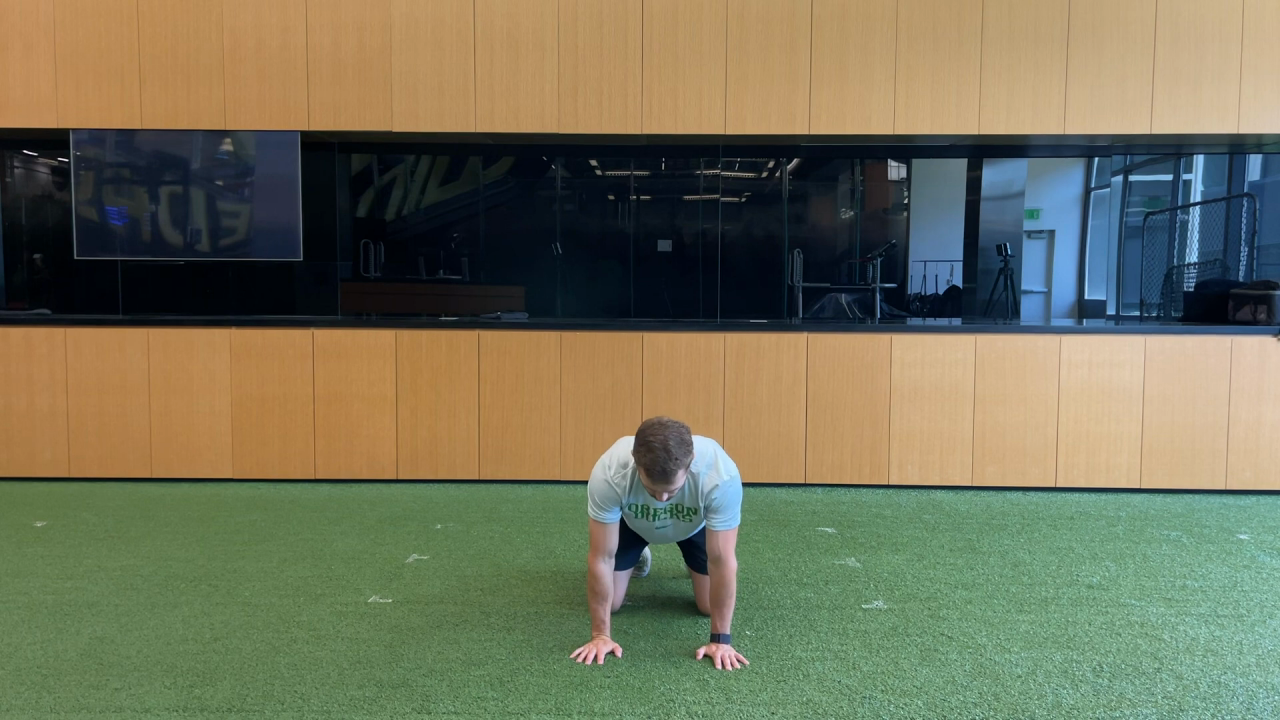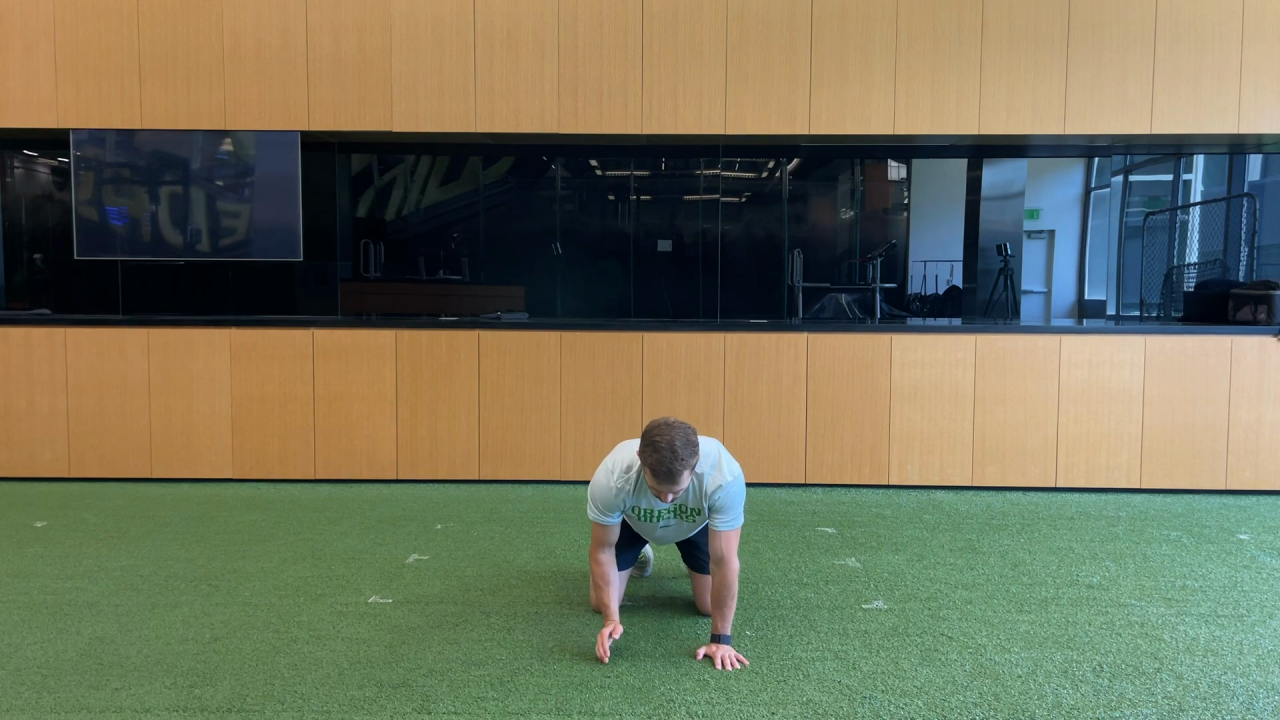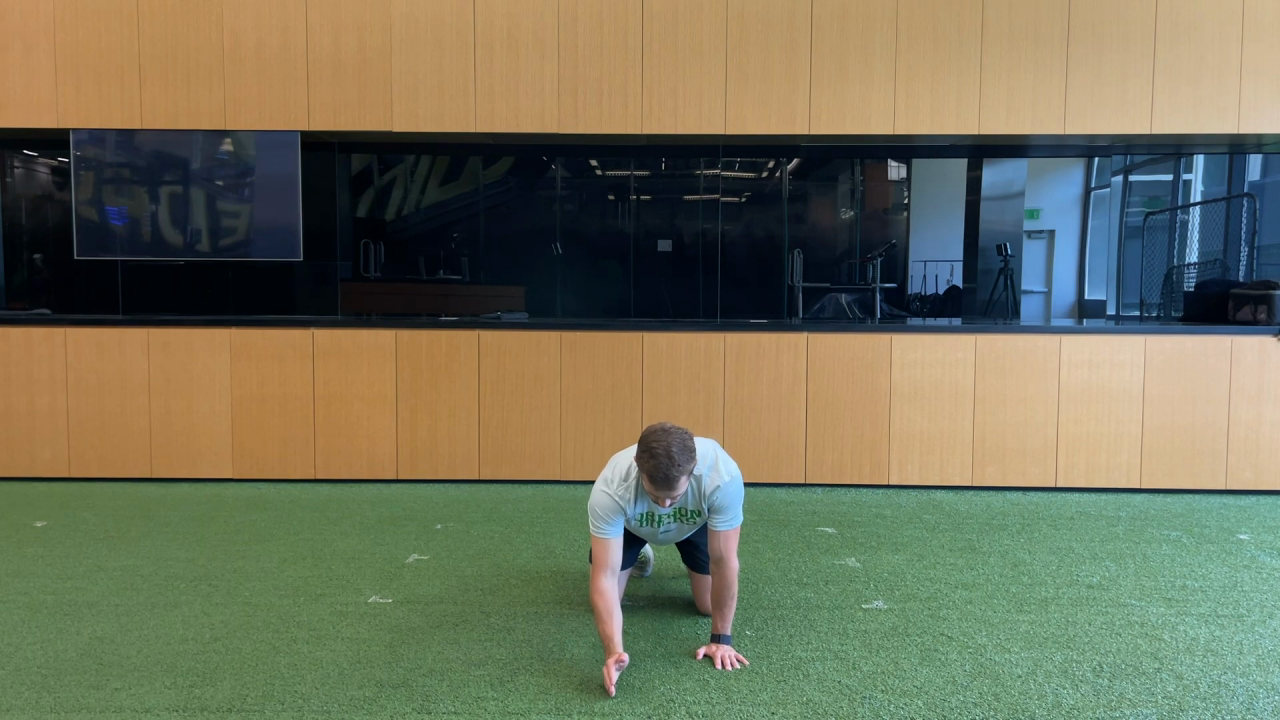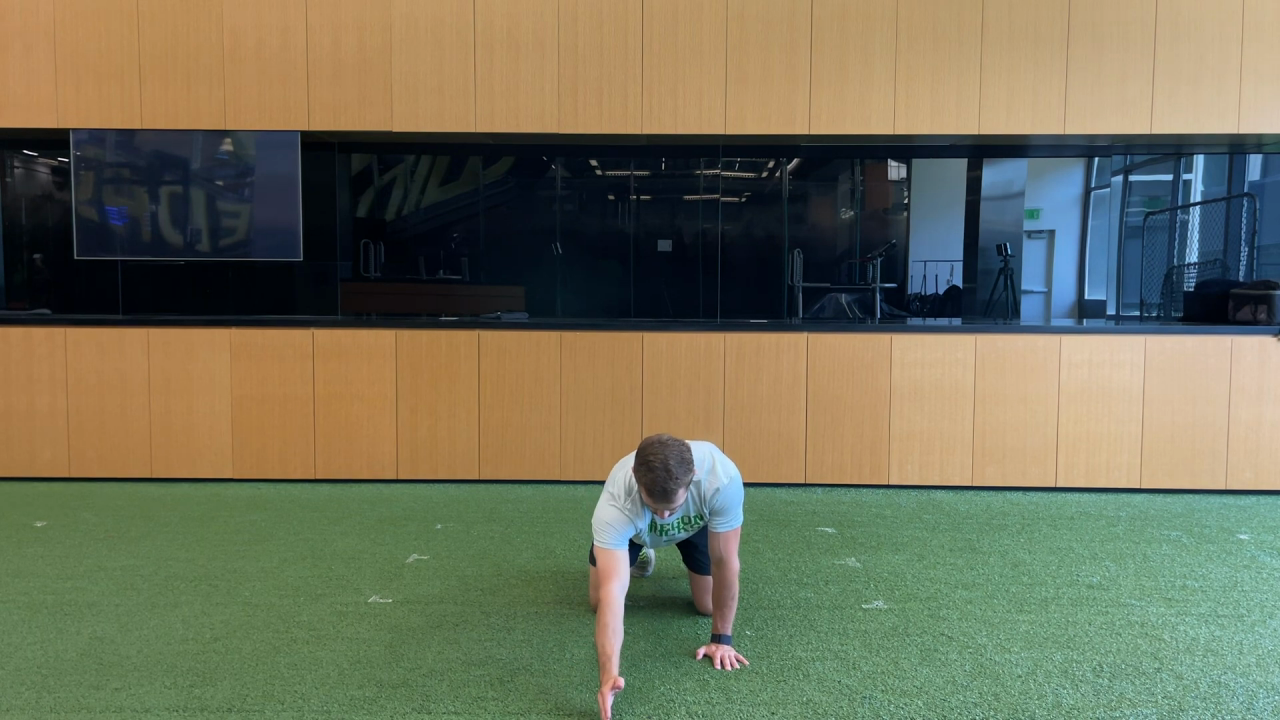
dt=1s
person 1, frame 1
left shoulder: (720, 476)
right shoulder: (609, 474)
left elbow: (722, 561)
right elbow: (601, 558)
left wrist: (720, 639)
right wrist: (600, 634)
left hip: (696, 523)
right hip: (631, 521)
left knee: (709, 606)
right knee: (609, 602)
left ankle: (694, 566)
right ankle: (637, 559)
person 1, frame 2
left shoulder: (724, 476)
right shoulder: (611, 477)
left elbow: (724, 562)
right elbow: (602, 551)
left wrist: (721, 639)
right wrist: (611, 619)
left hip: (697, 523)
right hip: (631, 521)
left knee: (709, 606)
right knee: (601, 602)
left ankle: (690, 560)
right ankle: (639, 556)
person 1, frame 3
left shoulder: (723, 477)
right shoulder: (611, 489)
left elbow: (724, 563)
right elbow: (604, 576)
left wrist: (721, 639)
right wrist: (614, 651)
left hip: (696, 522)
right hip: (631, 524)
left knee: (708, 606)
right knee: (606, 601)
left ankle: (691, 562)
right ankle: (639, 557)
person 1, frame 4
left shoulder: (722, 479)
right shoulder: (615, 506)
left elbow: (725, 563)
right elbow: (611, 594)
left wrist: (721, 639)
right wrist: (609, 675)
left hip: (697, 520)
right hip: (631, 526)
left knee: (707, 605)
right knee: (598, 600)
right ankle: (638, 555)
